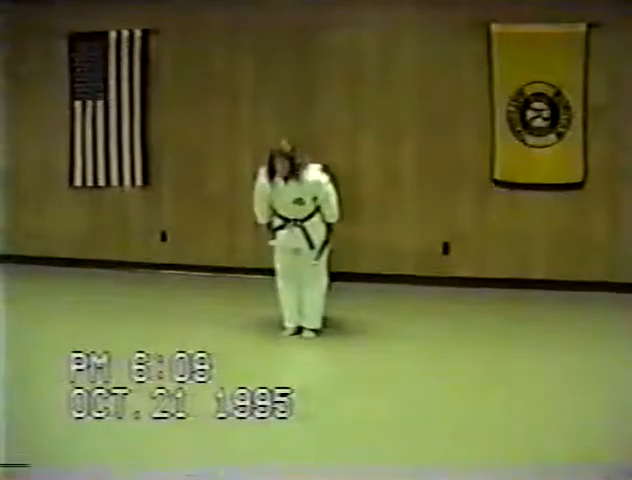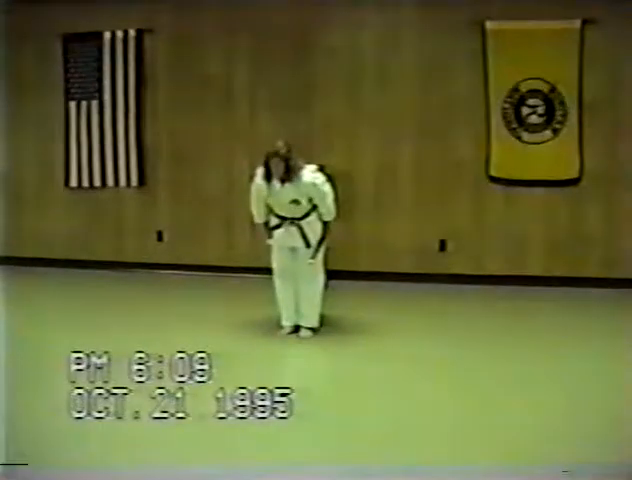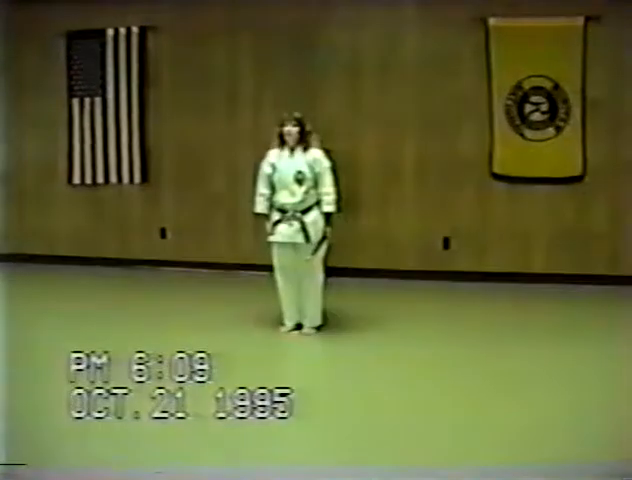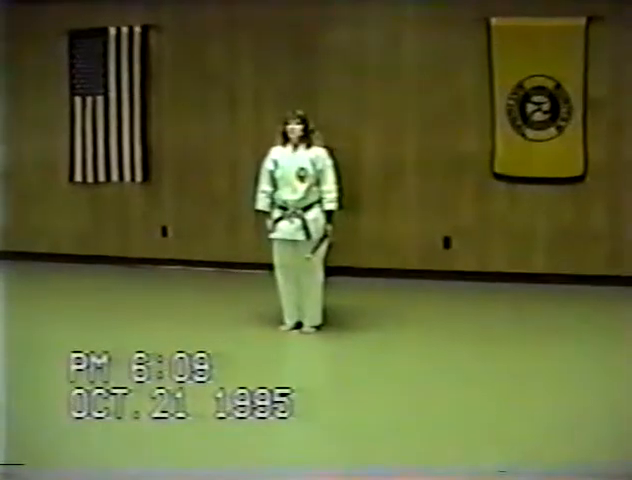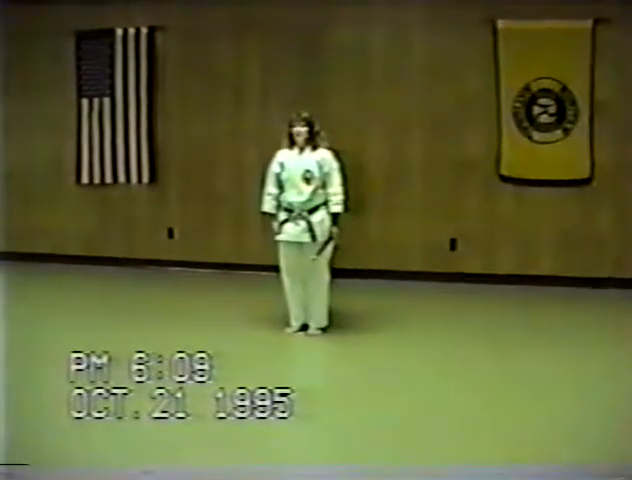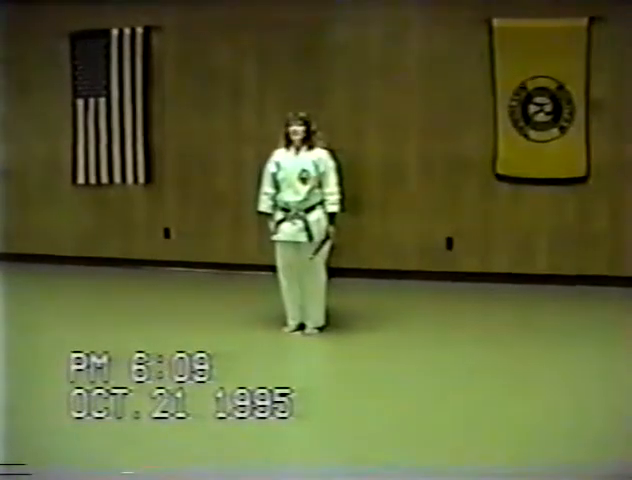
dt=0.5s
person 1, frame 1
left shoulder: (313, 178)
right shoulder: (264, 180)
left elbow: (329, 202)
right elbow: (261, 205)
left wrist: (329, 228)
right wrist: (268, 227)
left hip: (312, 228)
right hip: (284, 228)
left knee: (313, 274)
right knee: (285, 274)
left ankle: (311, 324)
right ankle: (291, 322)
person 1, frame 2
left shoulder: (309, 179)
right shoulder: (261, 181)
left elbow: (326, 201)
right elbow: (258, 205)
left wrist: (325, 226)
right wrist: (265, 226)
left hip: (308, 226)
right hip: (281, 226)
left knee: (310, 273)
right knee: (282, 273)
left ankle: (309, 322)
right ankle: (289, 321)
person 1, frame 3
left shoulder: (316, 156)
right shoulder: (272, 157)
left elbow: (327, 189)
right elbow: (263, 189)
left wrist: (327, 222)
right wrist: (267, 219)
left hip: (309, 220)
right hip: (282, 221)
left knee: (311, 271)
right knee: (284, 270)
left ankle: (312, 321)
right ankle: (291, 319)
person 1, frame 4
left shoulder: (318, 154)
right shoulder: (275, 154)
left elbow: (328, 188)
right elbow: (265, 186)
left wrist: (328, 219)
right wrist: (268, 216)
left hip: (310, 218)
right hip: (283, 218)
left knee: (311, 269)
right knee: (284, 269)
left ankle: (312, 319)
right ankle: (290, 318)
person 1, frame 5
left shoulder: (324, 156)
right shoulder: (281, 157)
left elbow: (335, 191)
right elbow: (272, 189)
left wrist: (334, 221)
right wrist: (274, 218)
left hip: (316, 221)
right hip: (289, 221)
left knee: (317, 272)
right knee: (290, 271)
left ankle: (317, 321)
right ankle: (297, 320)
person 1, frame 6
left shoulder: (321, 156)
right shoulder: (277, 157)
left elbow: (331, 190)
right elbow: (268, 189)
left wrist: (331, 221)
right wrist: (270, 217)
left hip: (313, 220)
right hip: (285, 220)
left knee: (313, 271)
right knee: (287, 271)
left ankle: (314, 320)
right ankle: (293, 319)
